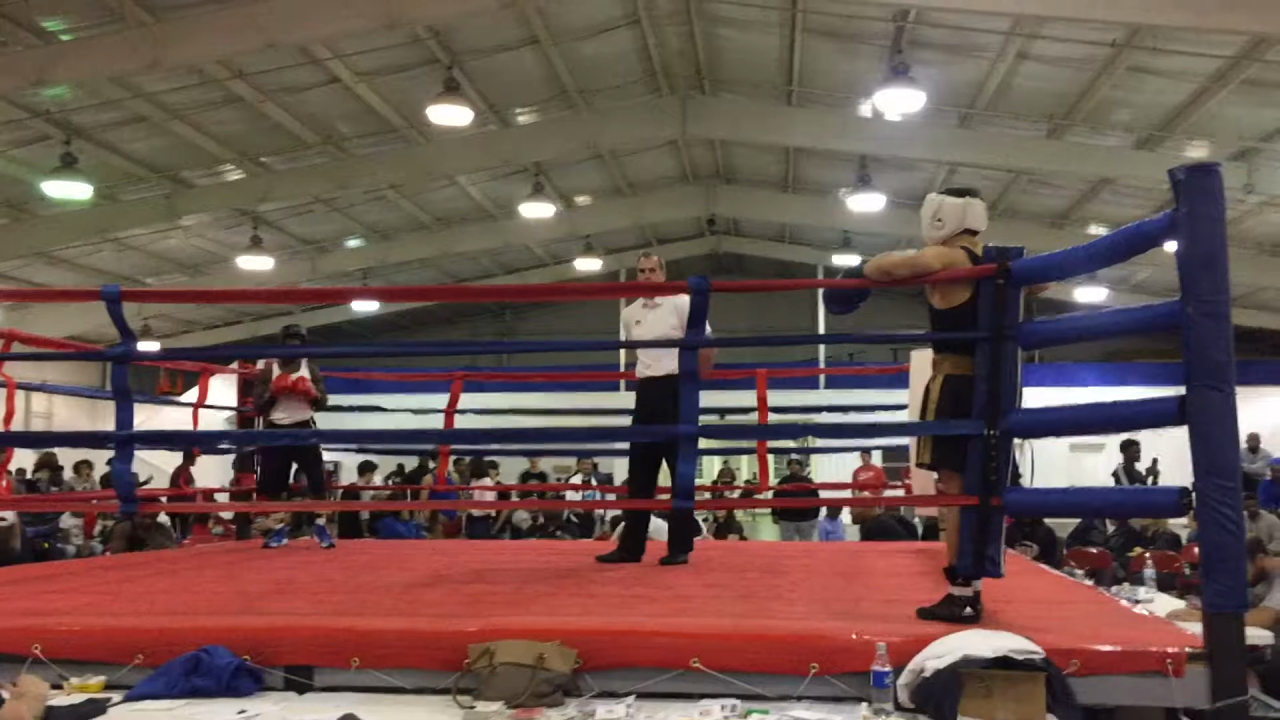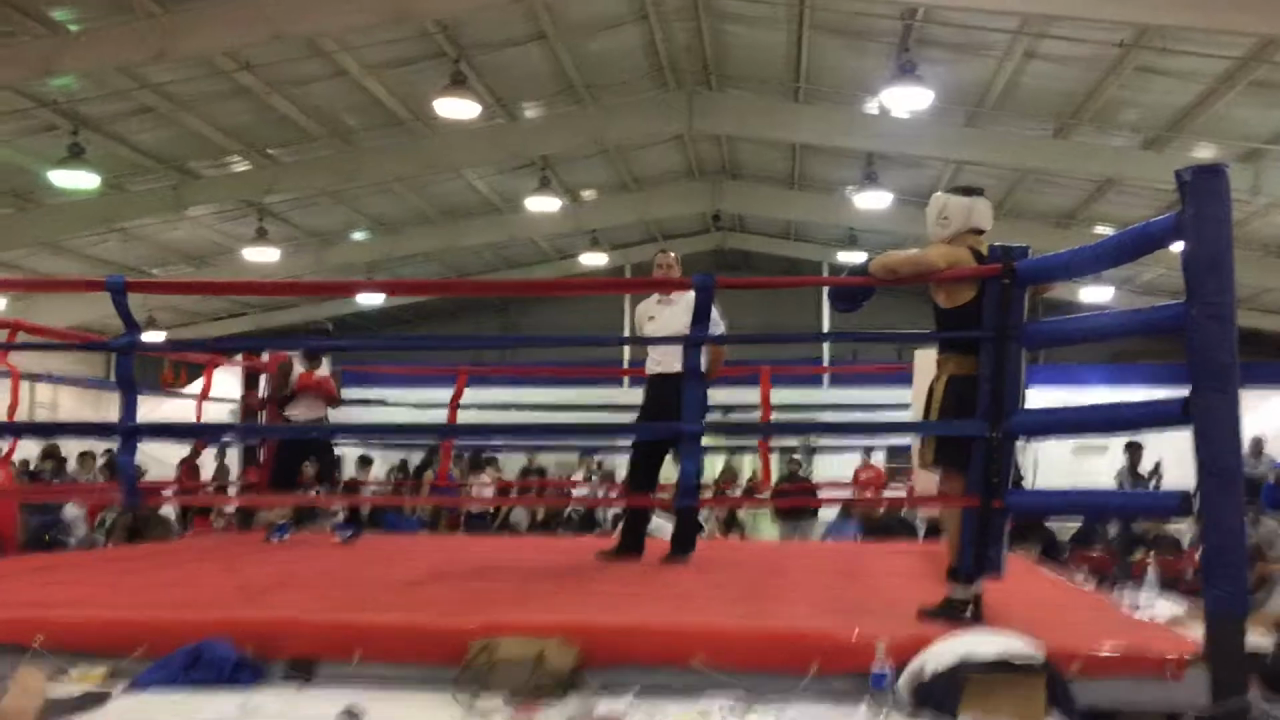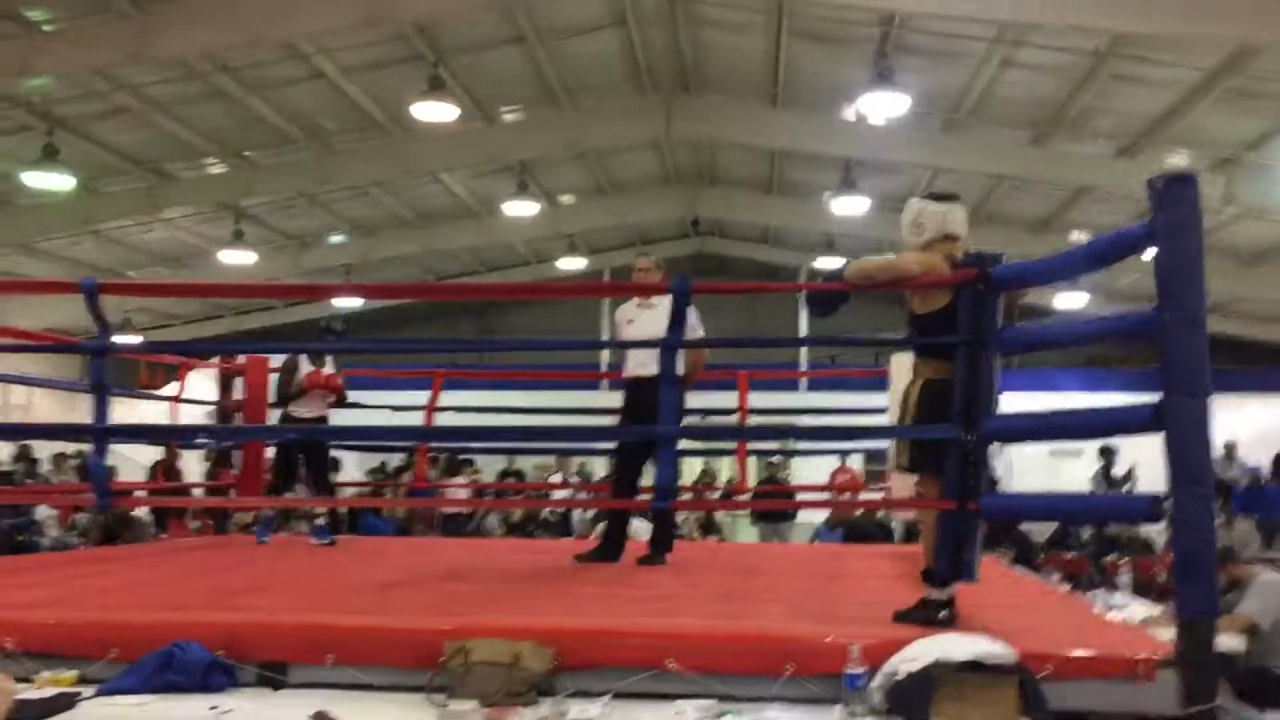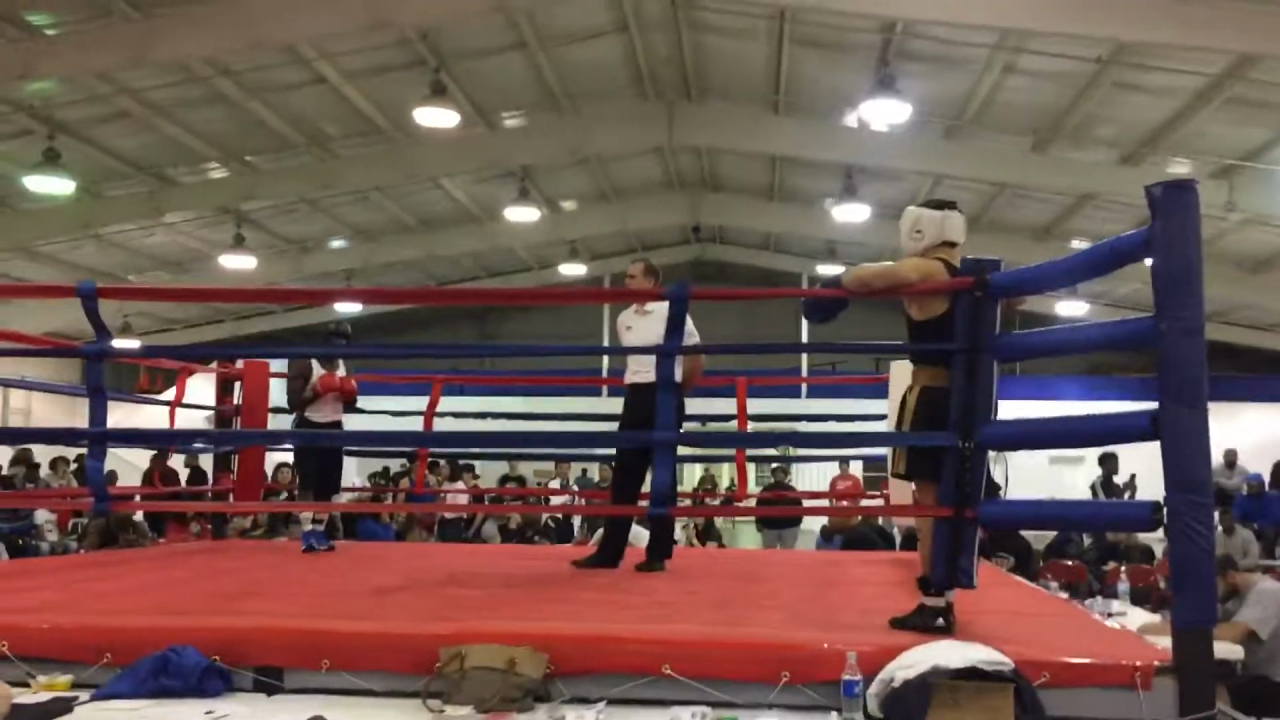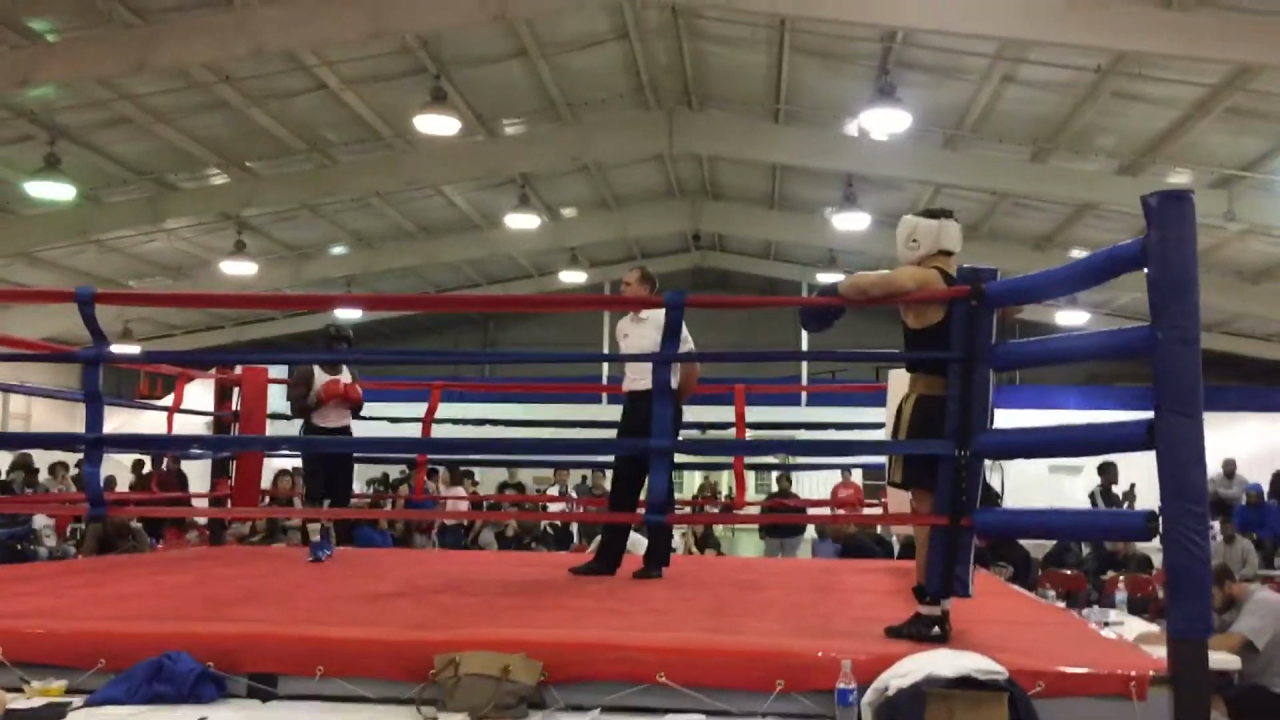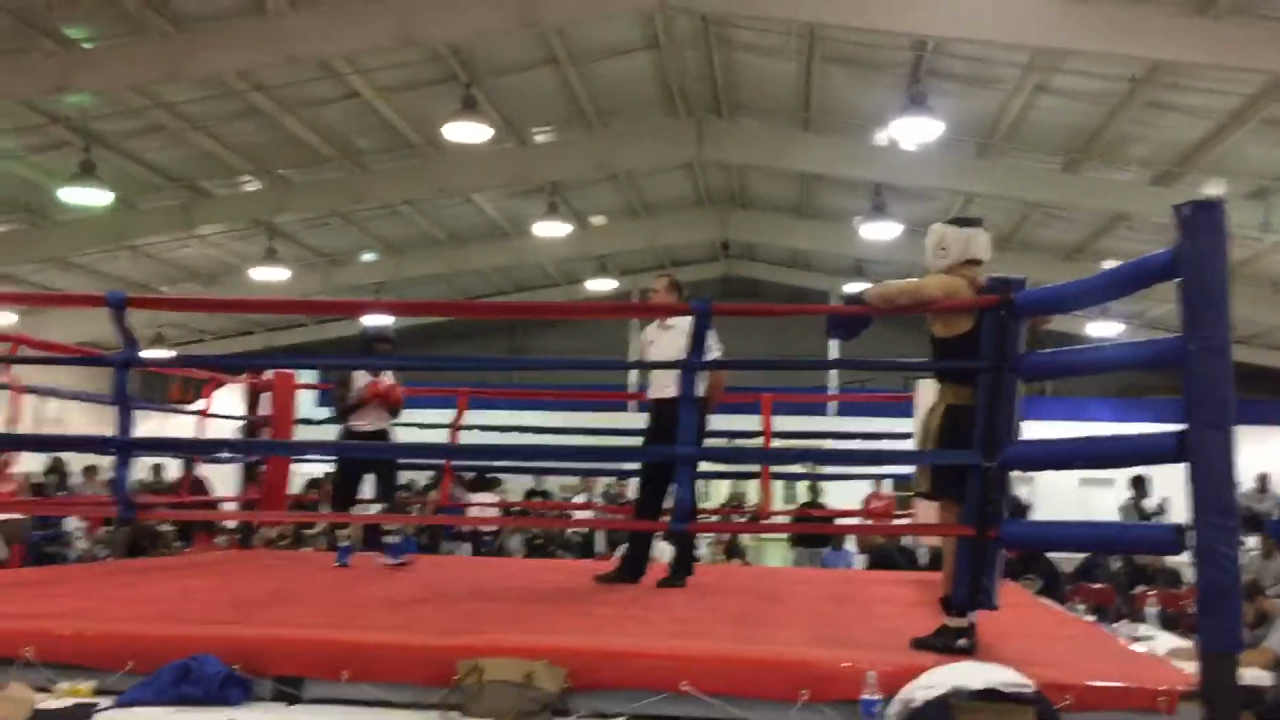
dt=0.3s
person 1, frame 1
left shoulder: (944, 260)
left elbow: (877, 268)
right elbow: (1038, 279)
left wrist: (854, 277)
left hip: (954, 384)
left knee: (953, 484)
left ankle: (961, 595)
right ankle: (970, 588)
person 1, frame 2
left shoulder: (948, 259)
left elbow: (885, 267)
left wrist: (859, 278)
left hip: (957, 384)
left knee: (955, 484)
right knee: (972, 486)
left ankle: (961, 593)
right ankle: (970, 589)
person 1, frame 3
left shoulder: (925, 265)
left elbow: (862, 271)
left wrist: (837, 281)
left hip: (933, 388)
left knee: (932, 488)
left ankle: (937, 596)
right ankle: (945, 591)
person 1, frame 4
left shoulder: (922, 271)
left elbow: (860, 278)
left wrist: (834, 287)
left hip: (930, 396)
left knee: (929, 495)
left ankle: (933, 603)
right ankle: (943, 599)
person 1, frame 5
left shoulder: (920, 280)
left elbow: (860, 285)
left wrist: (830, 294)
left hip: (927, 404)
left knee: (926, 504)
right knee: (944, 506)
left ankle: (929, 613)
right ankle: (938, 607)
person 1, frame 6
left shoulder: (947, 289)
left elbow: (888, 295)
left wrist: (856, 303)
left hip: (955, 414)
left knee: (953, 514)
left ankle: (955, 624)
right ankle: (963, 619)
person 2, frame 1
left shoulder: (682, 304)
right shoulder: (630, 313)
left elbow: (706, 349)
left hip: (675, 391)
right hip: (646, 392)
left knee: (680, 468)
right knee: (640, 469)
left ankle: (680, 547)
right ankle: (631, 546)
person 2, frame 2
left shoulder: (696, 302)
right shoulder: (643, 309)
left elbow: (719, 347)
left wrist: (700, 380)
right wrist: (657, 372)
left hip: (686, 388)
right hip: (656, 388)
right knee: (641, 463)
left ankle: (683, 544)
right ankle: (631, 542)
person 2, frame 3
left shoulder: (677, 307)
right shoulder: (623, 312)
left elbow: (699, 351)
right wrist: (633, 376)
left hip: (664, 391)
right hip: (634, 391)
right knee: (625, 467)
left ankle: (660, 546)
right ankle: (610, 544)
person 2, frame 4
left shoulder: (672, 312)
right shoulder: (624, 318)
left elbow: (696, 358)
left wrist: (676, 391)
right wrist: (635, 385)
left hip: (663, 398)
right hip: (634, 398)
right knee: (624, 473)
left ankle: (658, 554)
right ankle: (609, 551)
person 2, frame 5
left shoulder: (666, 319)
right shoulder: (622, 326)
left elbow: (691, 366)
left wrist: (674, 400)
right wrist: (632, 393)
right hip: (633, 405)
right knee: (623, 481)
left ankle: (655, 561)
right ankle: (607, 558)
person 2, frame 6
left shoulder: (694, 326)
right shoulder: (648, 333)
left elbow: (718, 373)
left wrist: (700, 407)
right wrist: (656, 401)
left hip: (685, 412)
right hip: (659, 412)
right knee: (649, 487)
left ankle: (680, 569)
right ankle: (632, 566)
person 3, frame 1
left shoulder: (311, 370)
right shoulder: (268, 371)
left elbow: (323, 403)
right elbow: (258, 408)
left wrist: (312, 393)
right wrist: (272, 392)
left hip: (303, 428)
right hip: (276, 430)
left knee: (317, 481)
right knee: (273, 485)
left ankle: (321, 530)
right ankle: (279, 531)
person 3, frame 2
left shoulder: (330, 366)
right shoulder: (288, 365)
left elbow: (336, 401)
right elbow: (275, 399)
left wrist: (331, 393)
right wrist: (295, 388)
left hip: (318, 425)
right hip: (291, 424)
left knee: (329, 477)
right knee: (282, 480)
person 3, frame 3
left shoulder: (333, 365)
right shoulder: (294, 362)
left elbow: (339, 401)
right elbow: (280, 397)
left wrist: (339, 392)
right wrist: (302, 386)
left hip: (318, 425)
right hip: (292, 423)
left knee: (321, 479)
right knee: (281, 477)
left ankle: (320, 528)
right ankle: (266, 522)
person 3, frame 4
left shoulder: (345, 368)
right shoulder: (304, 366)
left elbow: (349, 405)
right elbow: (293, 403)
left wrist: (351, 394)
right wrist: (316, 391)
left hip: (332, 429)
right hip: (308, 428)
left knee: (327, 486)
right knee: (307, 482)
left ankle: (319, 533)
right ankle: (307, 534)
person 3, frame 5
left shoulder: (350, 373)
right shoulder: (306, 373)
left elbow: (356, 408)
right elbow: (297, 409)
left wrist: (356, 399)
right wrist: (320, 398)
left hip: (342, 435)
right hip: (317, 435)
left knee: (341, 494)
right knee: (314, 493)
left ankle: (325, 536)
right ankle: (315, 545)
person 3, frame 6
left shoulder: (390, 375)
right shoulder: (349, 375)
left elbow: (394, 413)
right elbow: (338, 411)
left wrist: (395, 402)
right wrist: (362, 398)
left hip: (380, 438)
right hip: (354, 438)
left knee: (389, 492)
right knee: (342, 498)
left ankle: (393, 548)
right ankle: (343, 550)
